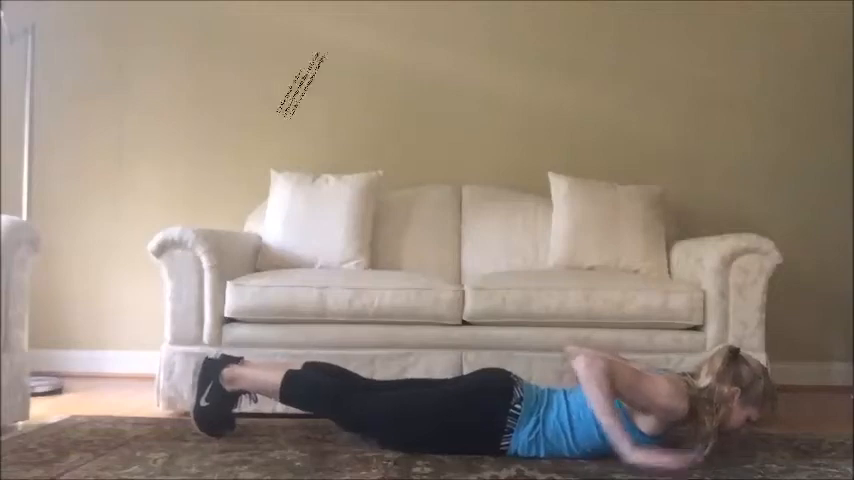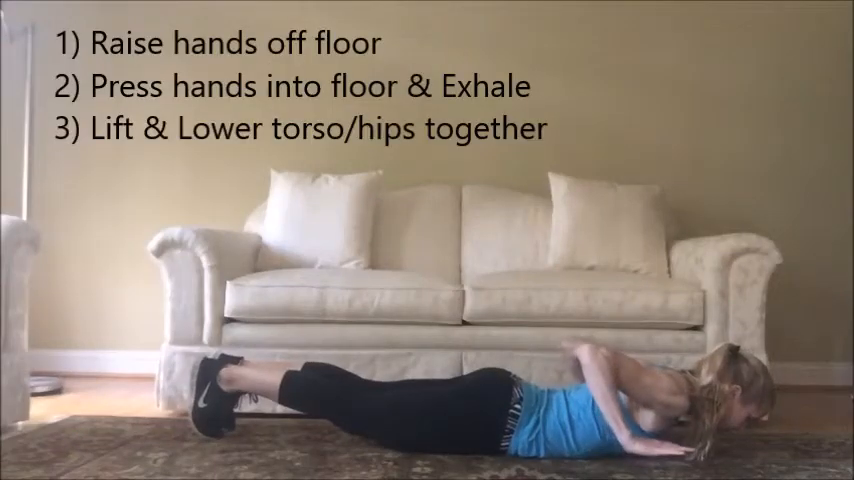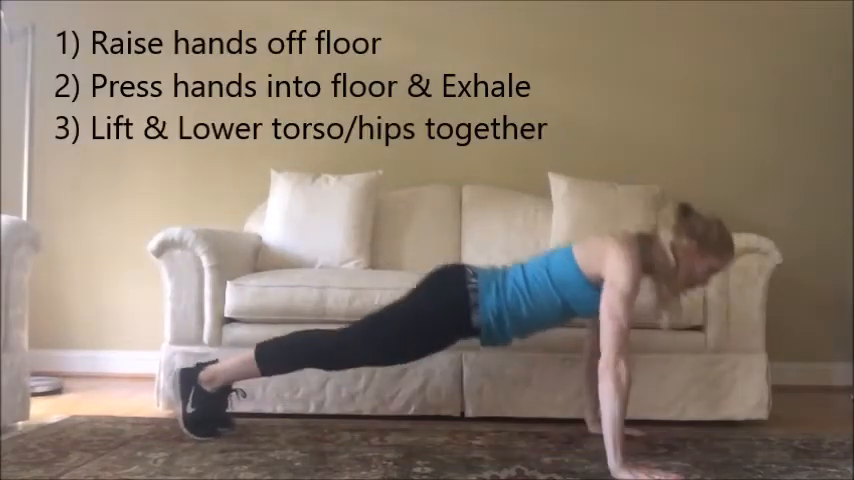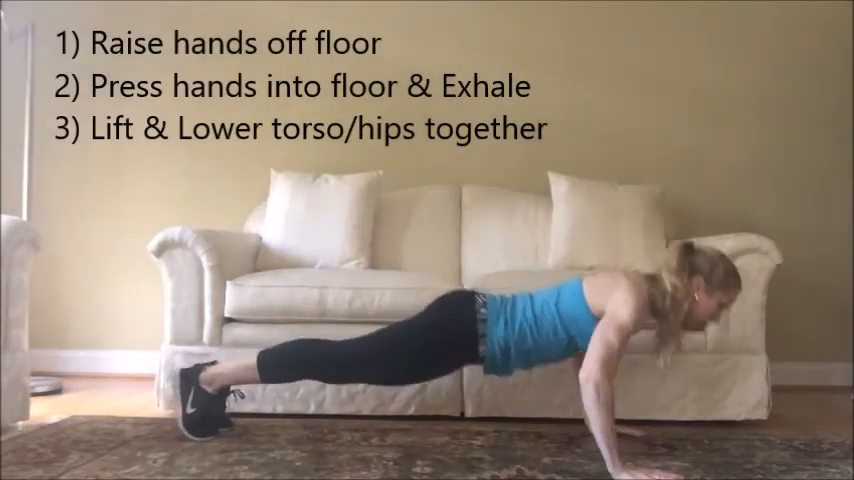
dt=1s
person 1, frame 1
left shoulder: (661, 384)
right shoulder: (671, 400)
left elbow: (576, 351)
right elbow: (588, 364)
right wrist: (627, 446)
left hip: (503, 402)
right hip: (498, 417)
left knee: (362, 395)
right knee: (354, 406)
left ankle: (237, 368)
right ankle: (230, 377)
person 1, frame 2
left shoulder: (667, 383)
right shoulder: (672, 395)
left elbow: (575, 348)
right elbow: (593, 353)
right wrist: (628, 437)
left hip: (505, 401)
right hip: (498, 415)
left knee: (363, 396)
right knee: (354, 407)
left ankle: (234, 369)
right ankle: (228, 376)
person 1, frame 3
left shoulder: (628, 255)
right shoulder: (627, 262)
left elbow: (598, 346)
right elbow: (610, 364)
left wrist: (598, 421)
left hip: (469, 297)
right hip: (461, 302)
left knee: (343, 347)
right knee: (343, 348)
left ankle: (214, 379)
right ankle: (208, 378)
person 1, frame 4
left shoulder: (636, 289)
right shoulder: (632, 298)
left elbow: (588, 357)
right elbow: (592, 377)
left wrist: (606, 423)
left hip: (475, 321)
right hip: (469, 329)
left knee: (343, 361)
right knee: (342, 363)
left ankle: (213, 379)
right ankle: (210, 379)
